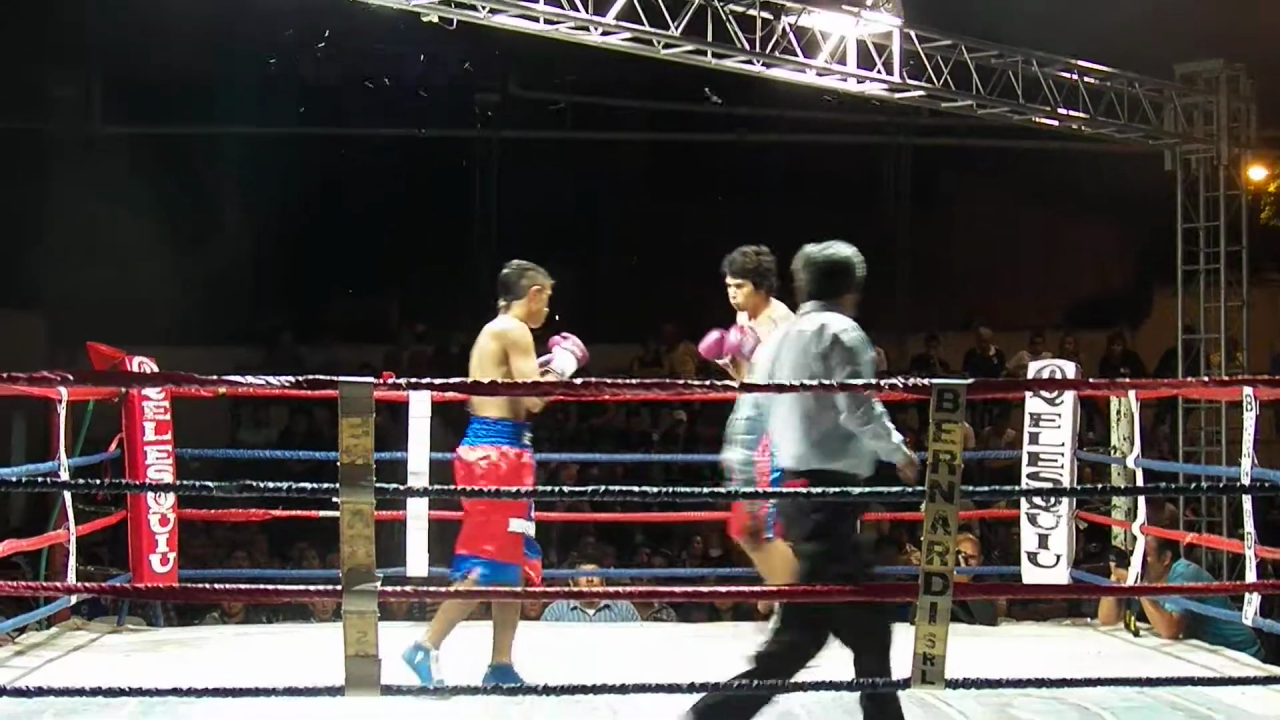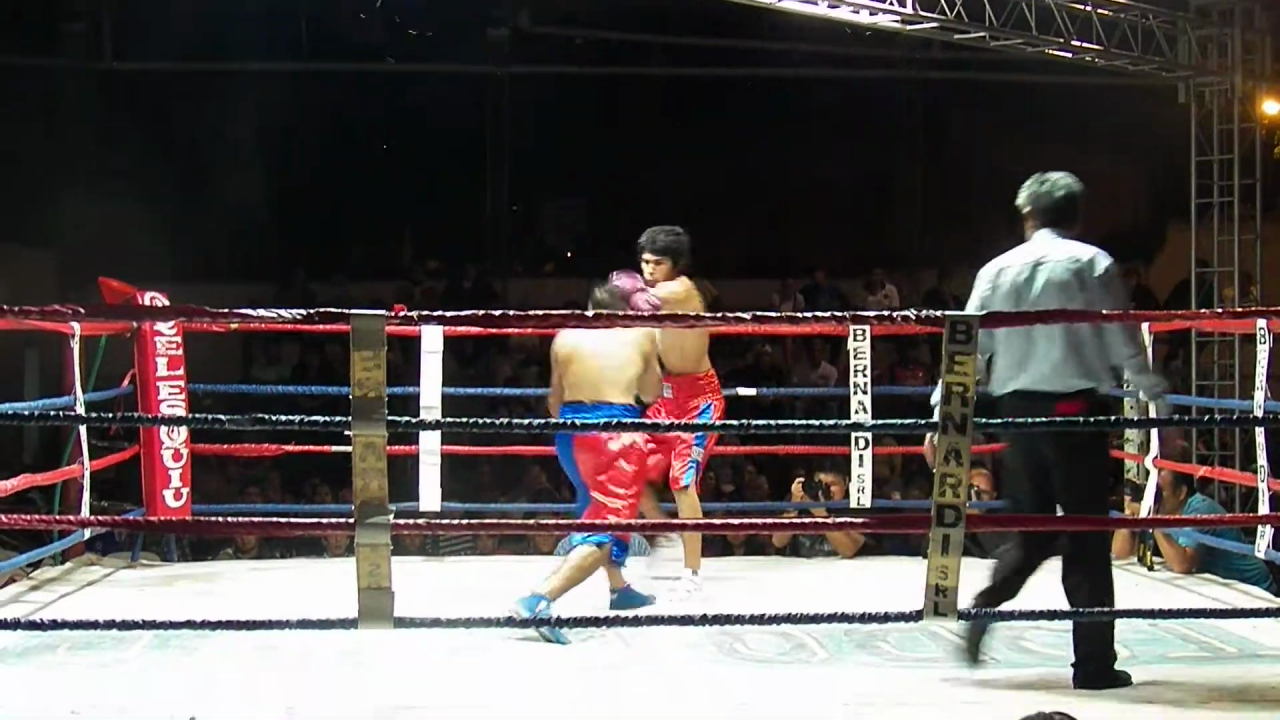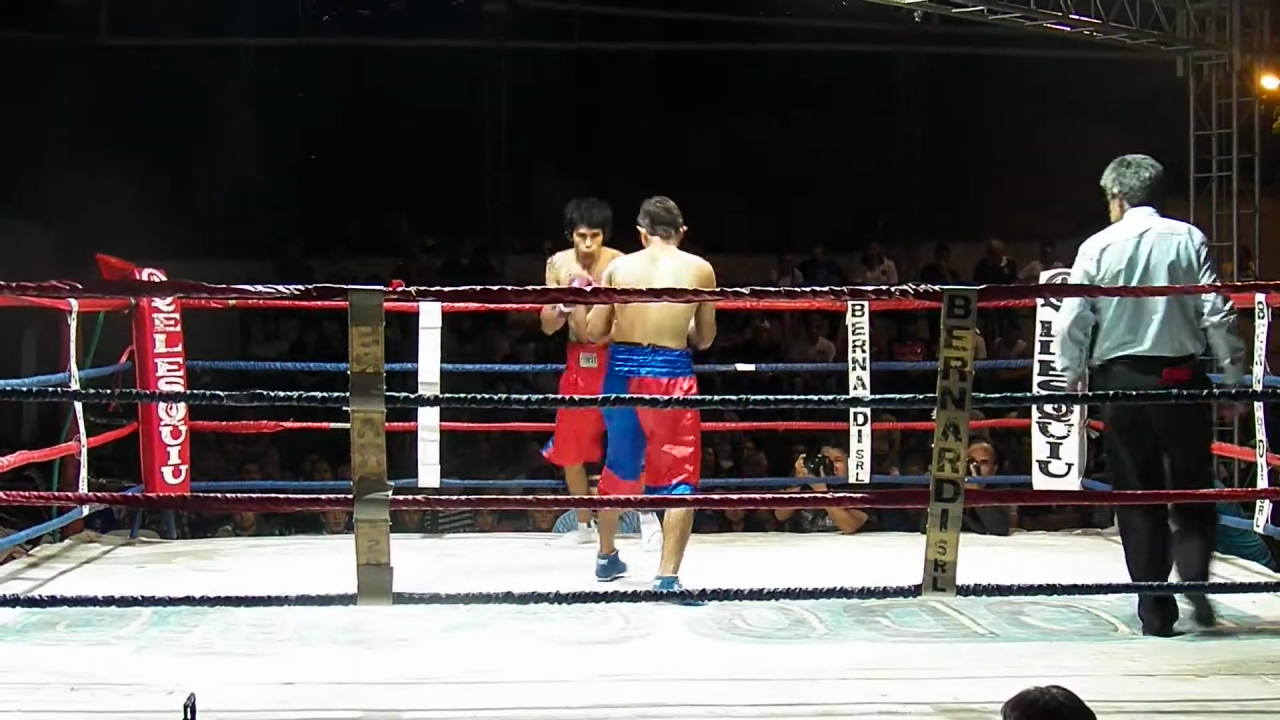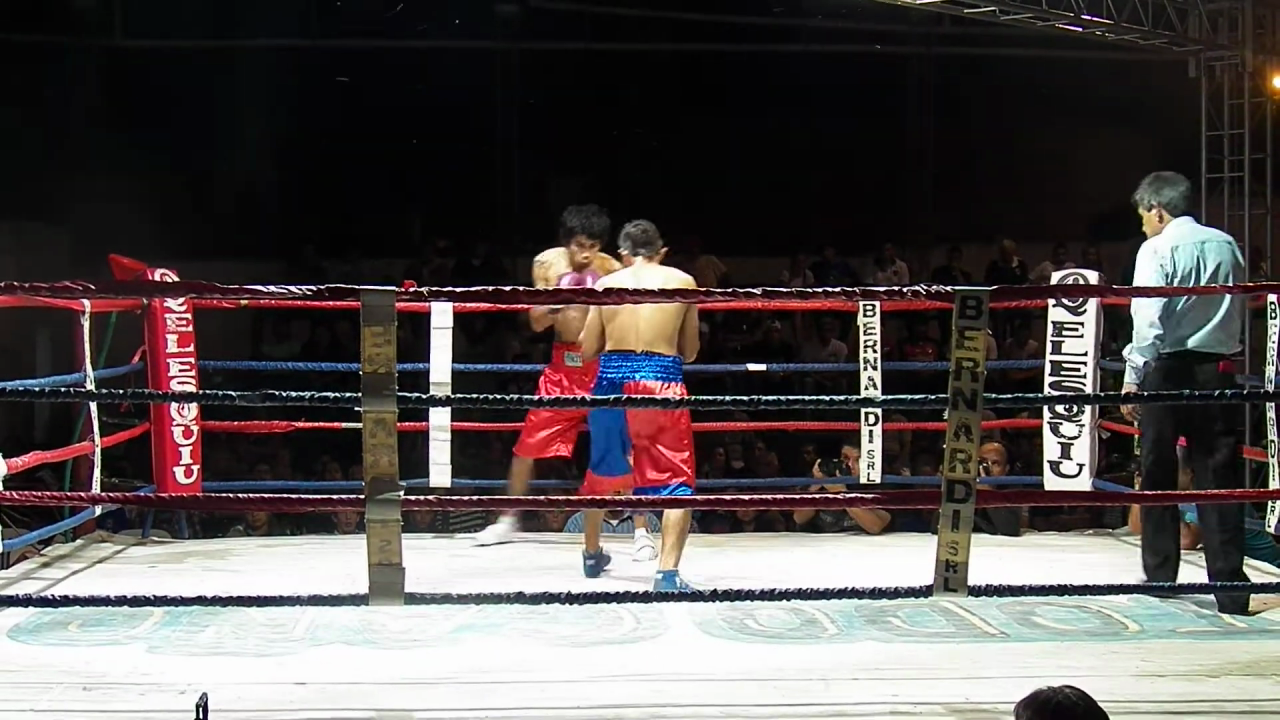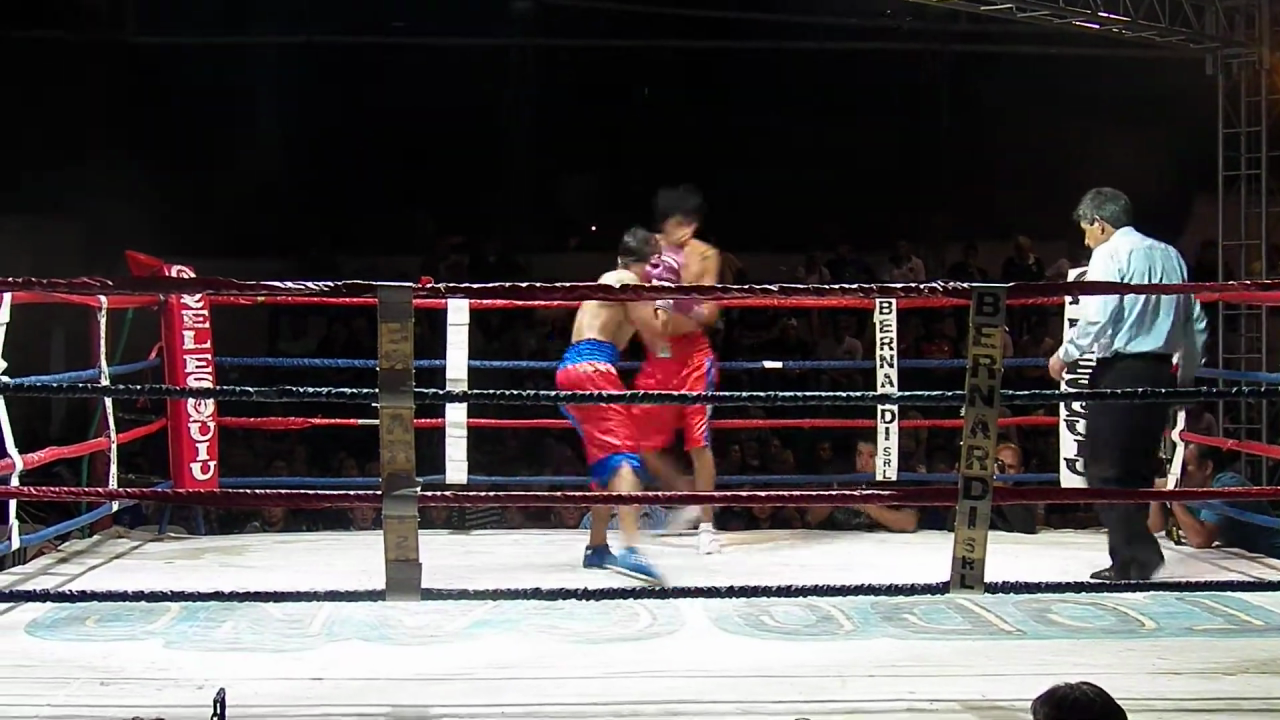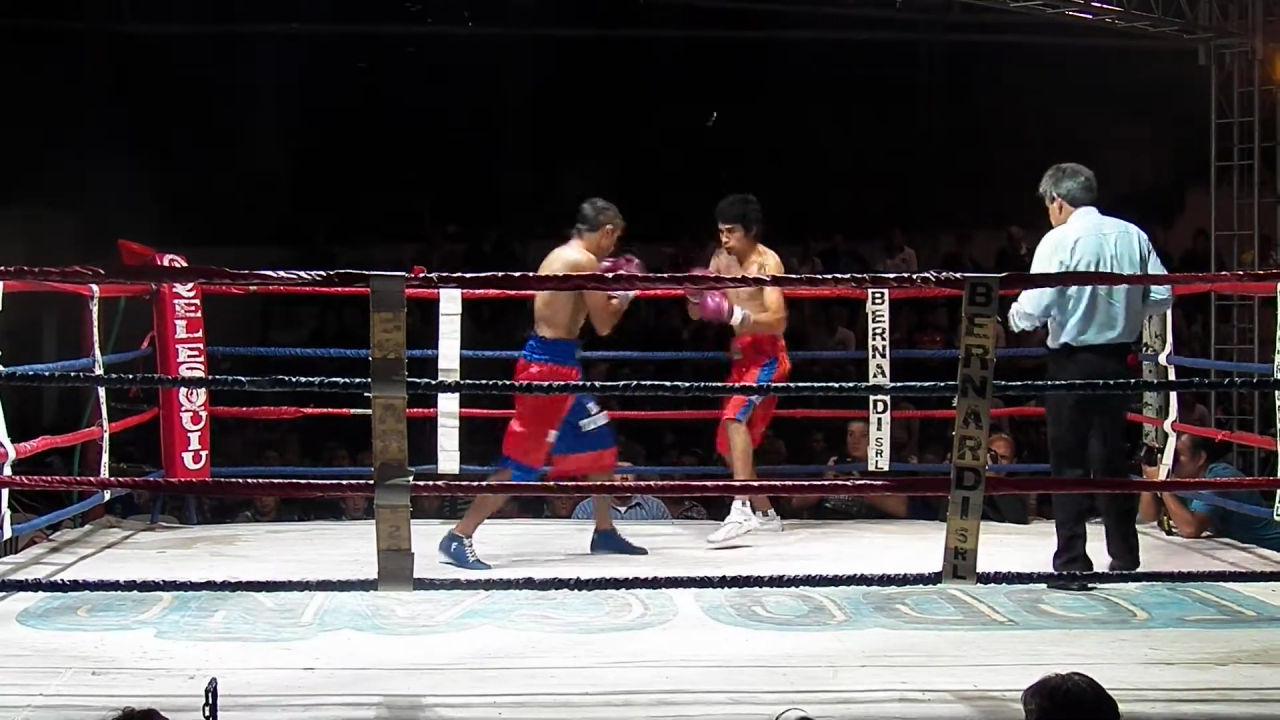
dt=0.7s
person 1, frame 1
left shoulder: (773, 340)
right shoulder: (840, 333)
left elbow: (742, 428)
right elbow: (862, 415)
right wrist: (901, 456)
left hip: (794, 491)
right hip: (828, 491)
left knee: (865, 614)
right knee: (805, 626)
person 1, frame 2
left shoulder: (998, 270)
right shoulder: (1094, 264)
left elbow: (969, 349)
right elbow: (1125, 343)
left wrist: (942, 416)
right wrist: (1155, 397)
left hip: (1017, 413)
right hip: (1075, 414)
left knee: (1031, 534)
right knee: (1086, 541)
left ankle: (982, 607)
right ankle: (1093, 663)
person 1, frame 3
left shoulder: (1097, 246)
right shoulder: (1187, 238)
left elbow: (1071, 320)
right elbow: (1218, 313)
left wrist: (1073, 370)
right wrist: (1235, 376)
left hip: (1120, 379)
right hip: (1177, 378)
left knee: (1138, 496)
right knee: (1193, 490)
left ankle: (1154, 610)
right ankle: (1195, 593)
person 1, frame 4
left shoulder: (1158, 249)
right shoulder: (1227, 245)
left elbow: (1148, 320)
right elbow: (1236, 314)
left wrist: (1132, 379)
left hip: (1170, 370)
right hip: (1218, 370)
left knee: (1158, 474)
right knee: (1220, 479)
left ankle: (1160, 570)
right ankle: (1229, 586)
person 1, frame 5
left shoulder: (1110, 254)
right shoulder: (1168, 255)
left elbow: (1097, 318)
right elbow: (1195, 321)
left wrist: (1065, 355)
right wrist: (1189, 370)
left hip: (1121, 371)
right hip: (1160, 373)
left knee: (1103, 467)
right knee: (1136, 469)
left ankle: (1139, 552)
right ankle: (1128, 561)
person 1, frame 6
left shoulder: (1060, 240)
right shoulder: (1132, 235)
left elbow: (1035, 307)
right elbow: (1162, 295)
left wrist: (1015, 315)
left hip: (1072, 362)
right hip: (1118, 360)
left knee: (1069, 464)
right knee: (1111, 456)
left ankle: (1072, 565)
right ankle: (1124, 554)
person 2, frame 1
left shoulder: (491, 333)
right shoulder: (515, 330)
right elbow: (534, 399)
left wrist: (538, 373)
right wrist: (563, 366)
left hip: (488, 448)
right hip: (498, 451)
left knee: (520, 561)
right knee: (488, 558)
left ankle: (501, 665)
right ankle: (426, 646)
person 2, frame 2
left shoulder: (565, 338)
right shoulder: (641, 332)
right elbow: (649, 393)
left hip: (571, 430)
right hip: (616, 430)
left knee: (598, 508)
right knee: (606, 525)
left ankle: (620, 588)
right ankle: (540, 599)
person 2, frame 3
left shoulder: (617, 268)
right shoulder: (700, 269)
left elbow: (594, 332)
right elbow: (705, 339)
left hip: (622, 371)
right hip: (670, 375)
left knee: (620, 466)
right knee: (678, 479)
left ankle: (606, 556)
right ankle: (667, 577)
person 2, frame 4
left shoulder: (606, 284)
right shoulder: (683, 282)
left elbow: (588, 348)
right elbow: (690, 352)
left hip: (612, 380)
right hip: (662, 382)
left knee: (604, 469)
right knee: (675, 481)
left ankle: (592, 554)
right ankle: (668, 572)
person 2, frame 5
left shoulder: (609, 280)
right shoulder: (633, 284)
right elbow: (656, 340)
left wrist: (655, 304)
right wrist: (666, 306)
left hip: (572, 367)
right hip: (594, 367)
left knee: (601, 456)
right knee: (621, 457)
left ankle: (597, 547)
right ankle: (630, 550)
person 2, frame 6
left shoulder: (559, 256)
right shoulder: (584, 260)
right elbow: (603, 324)
left wrist: (604, 286)
right wrist: (626, 290)
left hip: (556, 363)
right hip: (550, 365)
left knee: (598, 446)
right knee: (523, 460)
left ankle: (605, 533)
right ankle: (459, 537)
person 3, frame 1
left shoulder: (779, 319)
right shoulder: (743, 317)
left wrist: (755, 352)
right wrist: (723, 358)
left knee: (764, 530)
right knee: (743, 527)
person 3, frame 2
left shoulder: (681, 289)
right shoulder: (647, 291)
left elbow: (650, 300)
left wrist: (631, 287)
left hip: (699, 395)
right hip: (670, 394)
left knee: (682, 480)
left ankle: (692, 575)
right ankle: (666, 538)
person 3, frame 3
left shoulder: (620, 263)
right shoulder: (557, 264)
right elbow: (548, 326)
right wrist: (563, 305)
right hip: (579, 364)
right knee: (567, 450)
right ankle: (583, 525)
person 3, frame 4
left shoulder: (613, 270)
right shoulder: (546, 263)
right elbow: (537, 324)
right wrist: (557, 302)
left hip: (601, 364)
right hip: (562, 363)
right knee: (528, 445)
left ankle: (642, 532)
right ankle: (506, 521)
person 3, frame 5
left shoulder: (706, 256)
left elbow: (709, 314)
left wrist: (692, 309)
left hip: (693, 353)
right hip: (657, 355)
left knee: (697, 439)
right knee: (643, 439)
left ankle: (705, 526)
right ankle: (684, 502)
person 3, frame 6
left shoulder: (767, 262)
right shoulder: (721, 259)
left elbow: (776, 323)
right elbow: (696, 315)
left wrist: (732, 314)
right wrist: (695, 296)
left hip: (766, 355)
right hip: (743, 355)
left knee: (735, 418)
right knee: (730, 441)
left ankle: (741, 509)
right ankle: (764, 512)
